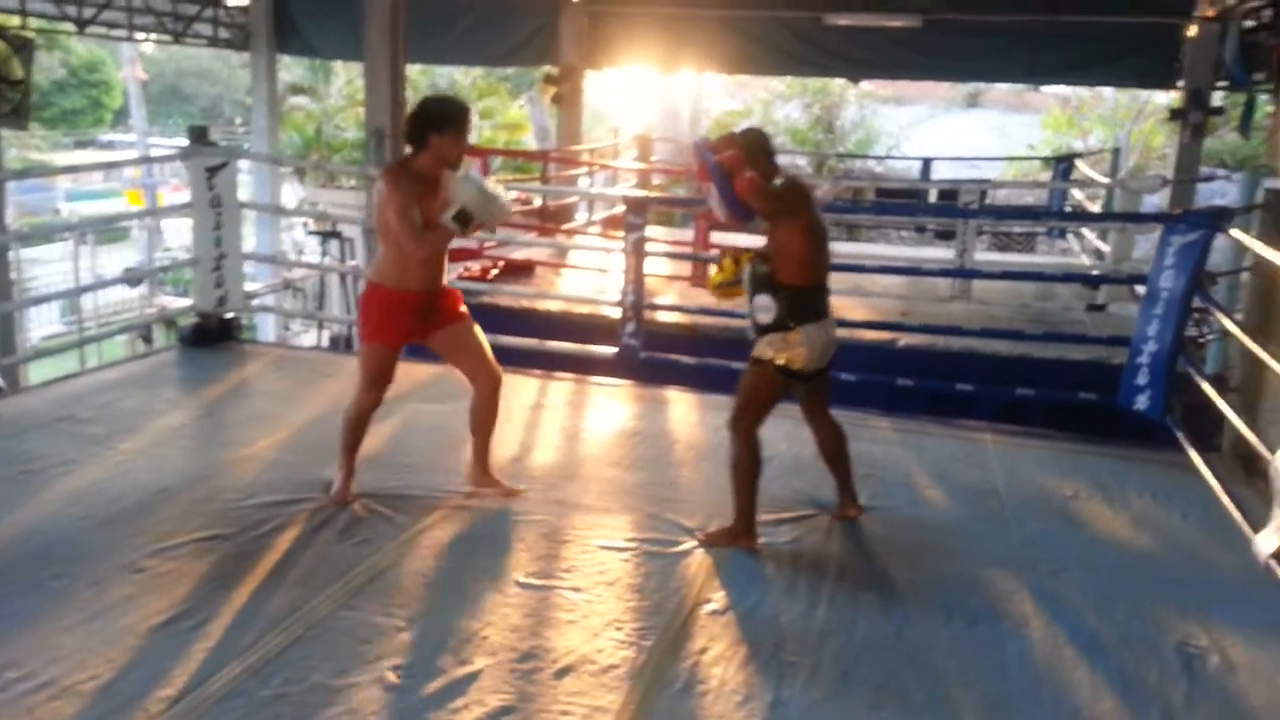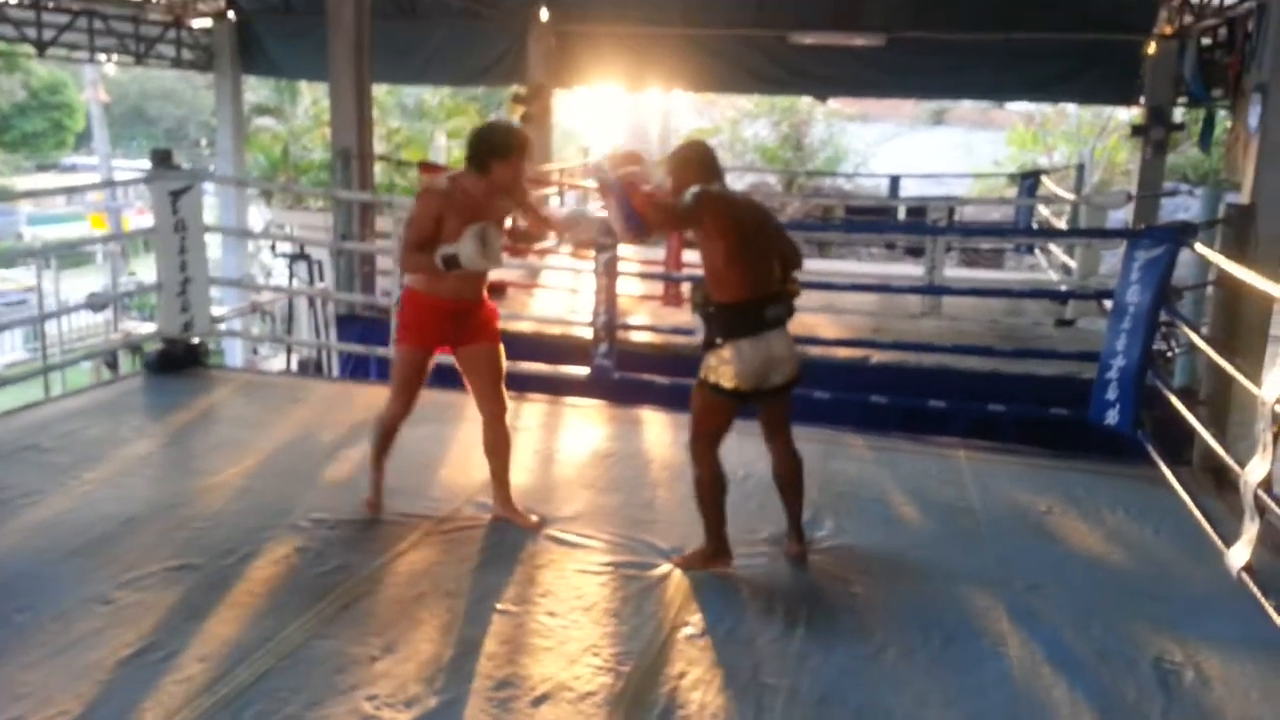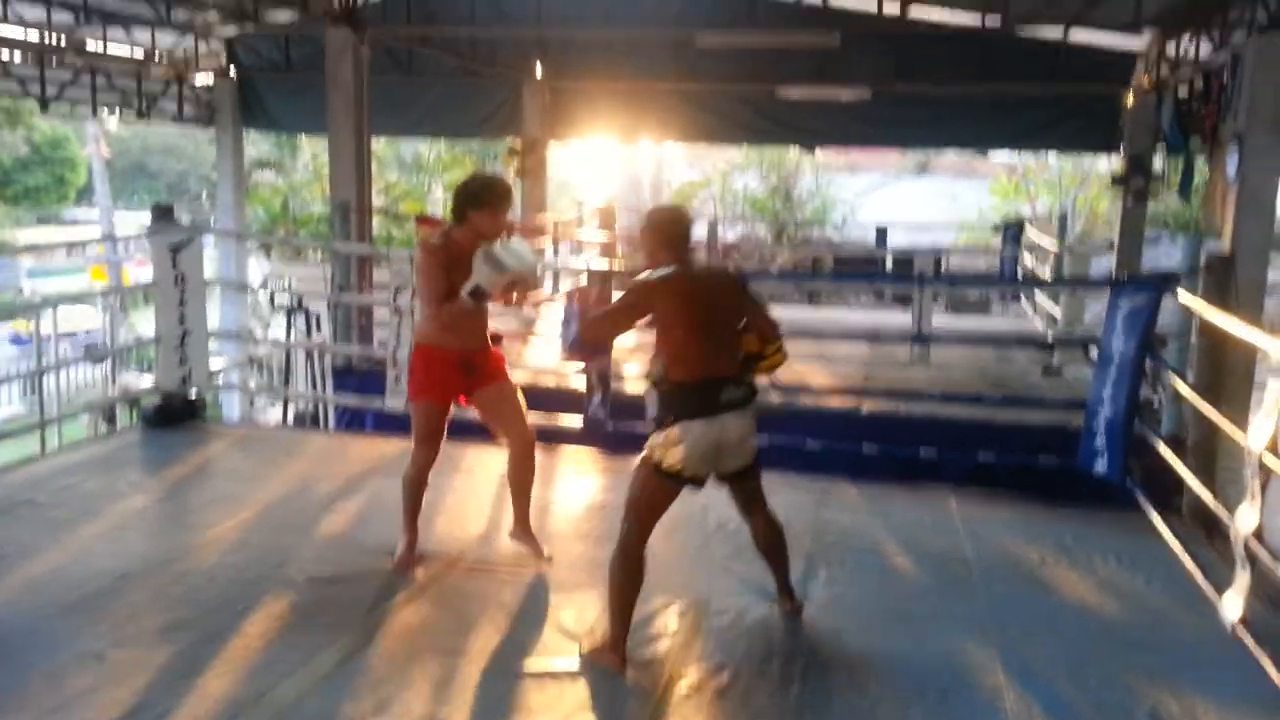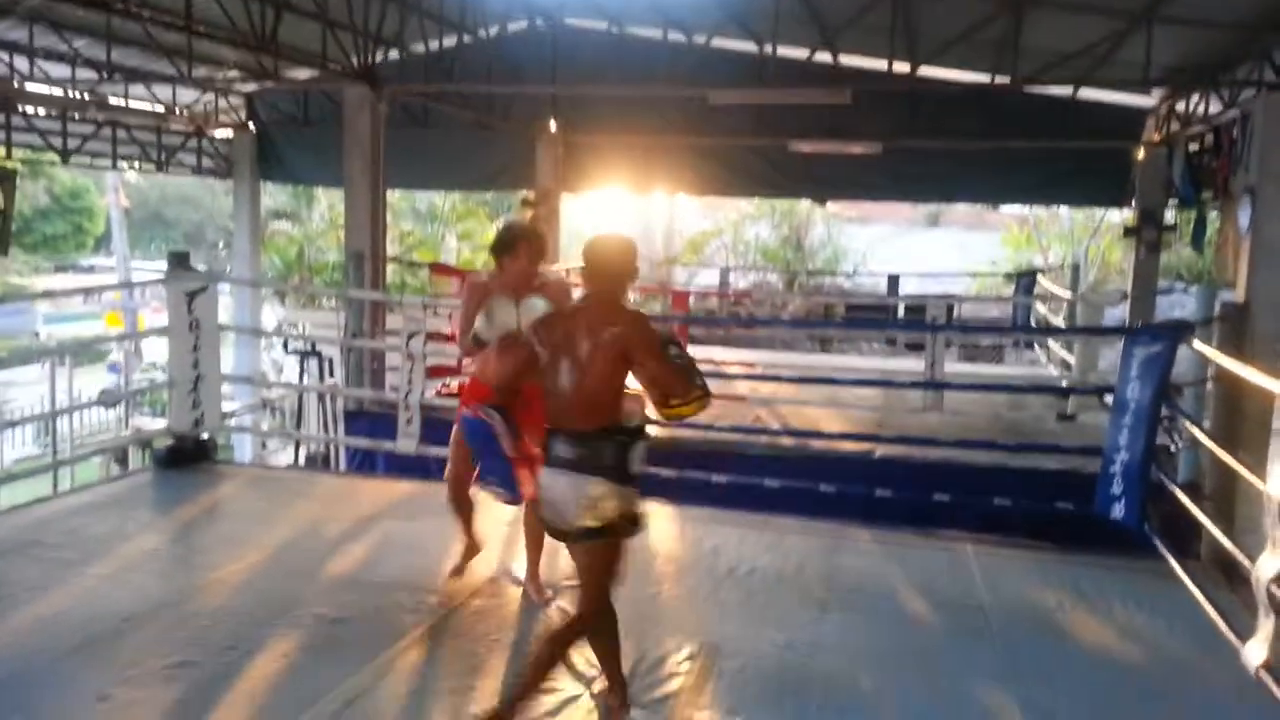
dt=0.4s
person 1, frame 1
left shoulder: (786, 192)
right shoulder: (791, 193)
left elbow: (757, 195)
left wrist: (736, 163)
right wrist: (751, 262)
left hip: (790, 332)
right hip: (814, 325)
left knee: (742, 425)
right knee: (818, 414)
left ankle: (742, 529)
right ankle: (847, 498)
person 1, frame 2
left shoulder: (704, 199)
right shoulder: (756, 209)
left elbow: (664, 219)
right elbow: (791, 262)
left wrist: (634, 191)
left hip: (734, 347)
right hip: (776, 339)
left knee: (702, 450)
right knee: (780, 441)
left ankle: (716, 548)
right ankle: (796, 536)
person 1, frame 3
left shoulder: (655, 286)
right shoulder: (726, 283)
left elbow: (591, 334)
right elbow: (767, 336)
left wrist: (597, 309)
left hip: (685, 425)
right hip: (735, 418)
left knee: (632, 535)
right knee: (755, 510)
left ankle: (615, 645)
right ankle: (787, 595)
person 1, frame 4
left shoulder: (547, 327)
right shoulder: (629, 325)
left elbow: (503, 383)
right elbow: (676, 390)
right wrist: (671, 355)
left hip: (556, 472)
right hip: (601, 479)
left knee: (598, 587)
right knee: (591, 608)
person 2, frame 1
left shoulder: (444, 177)
right shoulder: (396, 181)
left elbow: (448, 233)
right elbow: (420, 248)
right wrist: (463, 214)
left hip: (438, 299)
right hip: (390, 300)
left knee: (490, 377)
right knee: (369, 397)
left ankle: (481, 469)
right ankle: (344, 474)
person 2, frame 2
left shoulder: (508, 193)
right shoulder: (437, 196)
left elbow: (539, 221)
right elbow: (406, 259)
right wrist: (452, 259)
left hip: (473, 311)
right hip: (425, 308)
left knee: (495, 408)
right knee: (400, 405)
left ankle: (503, 500)
right ankle: (376, 480)
person 2, frame 3
left shoulder: (494, 241)
right shoulder: (434, 251)
left elbow: (509, 294)
right elbow: (438, 317)
left wrist: (512, 279)
left hip: (481, 357)
right hip: (434, 360)
left knee: (523, 440)
right knee: (424, 457)
left ankle: (522, 526)
right ankle: (409, 537)
person 2, frame 4
left shoulder: (554, 291)
right shoulder: (478, 289)
right elbow: (463, 347)
right wrist: (483, 336)
left hip: (532, 395)
right hip: (485, 393)
right knee: (455, 479)
left ankle: (533, 574)
right ankle: (470, 542)
